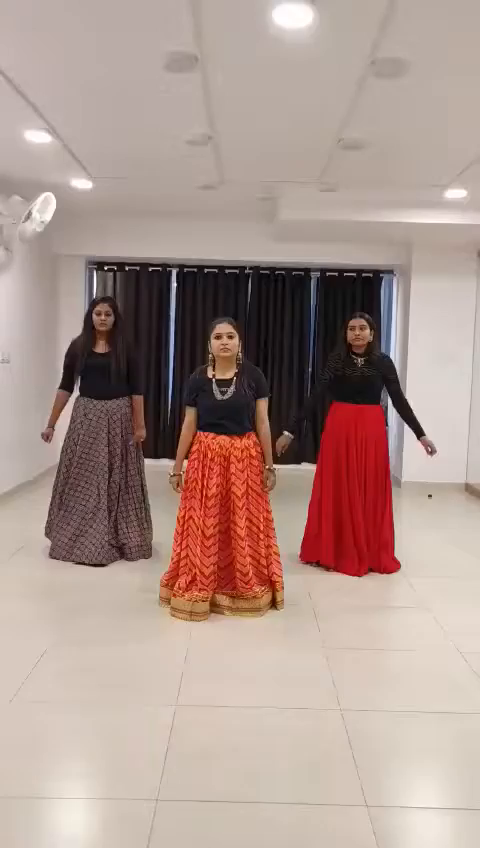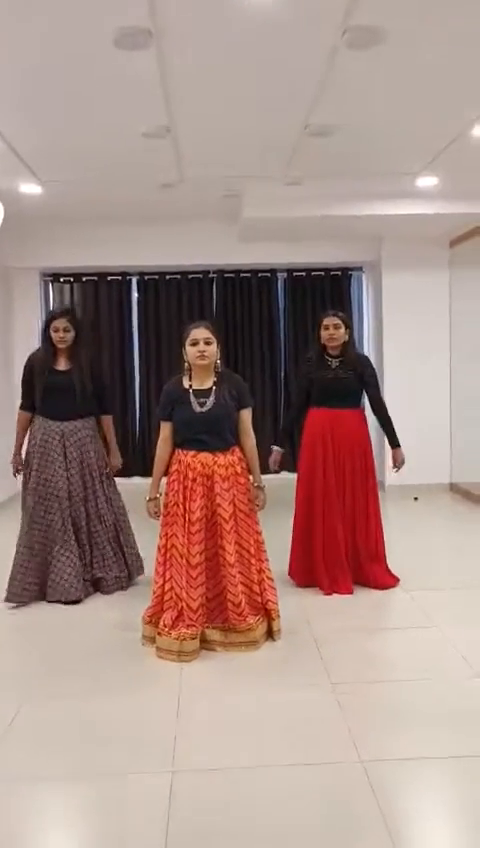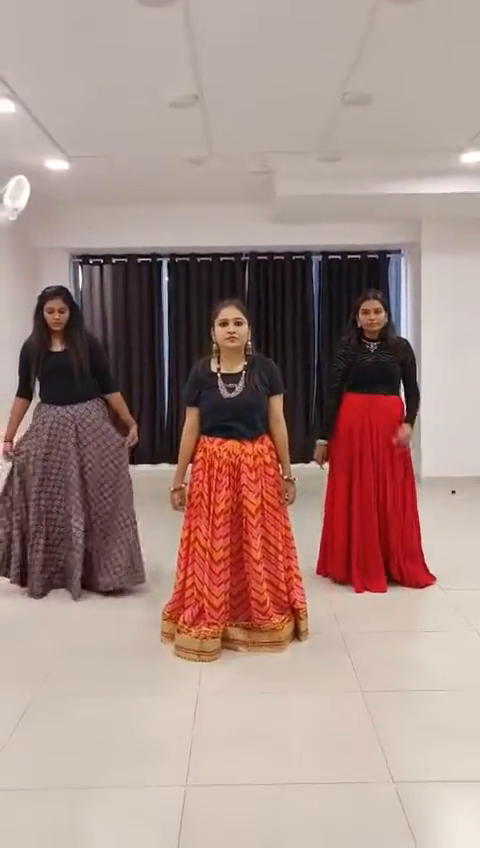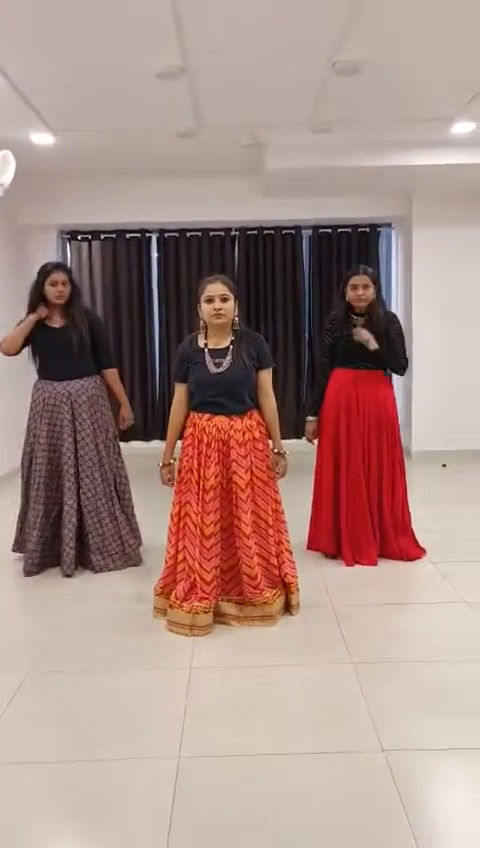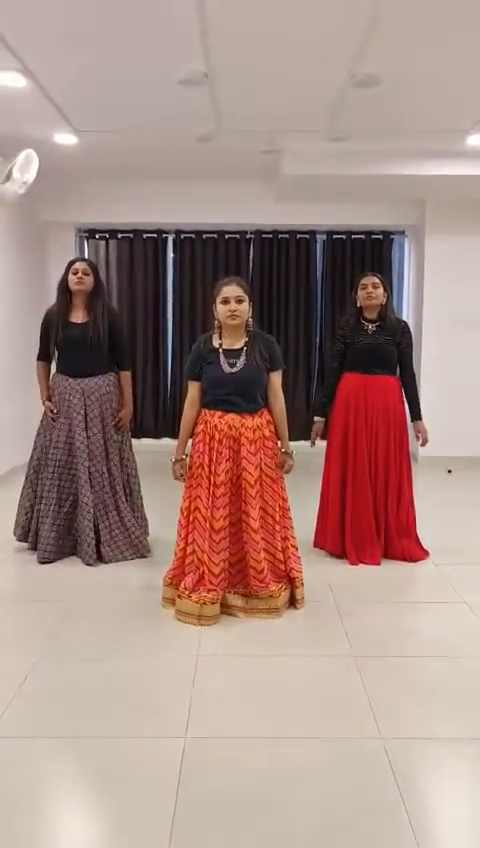
dt=1s
person 1, frame 1
left shoulder: (253, 376)
right shoulder: (198, 379)
left elbow: (262, 422)
right elbow: (189, 425)
left wrist: (269, 465)
right wrist: (177, 467)
left hip: (244, 458)
right hip: (207, 458)
left knee: (244, 524)
right knee: (204, 524)
left ankle: (243, 587)
right ankle: (199, 587)
person 1, frame 2
left shoulder: (234, 385)
right shoulder: (173, 390)
left elbow: (247, 435)
right elbow: (165, 442)
left wrist: (257, 481)
right wrist: (153, 490)
left hip: (229, 476)
right hip: (186, 478)
left knee: (232, 549)
right knee: (187, 551)
left ankle: (235, 618)
right ankle: (186, 622)
person 1, frame 3
left shoulder: (265, 369)
right shoulder: (200, 373)
left elbow: (277, 423)
right elbow: (190, 428)
left wrist: (287, 473)
right wrist: (178, 480)
left hip: (258, 466)
right hip: (212, 467)
left knee: (259, 544)
right knee: (211, 546)
left ankle: (261, 617)
right ankle: (208, 620)
person 1, frame 4
left shoulder: (253, 343)
right shoulder: (188, 349)
left elbow: (266, 397)
right elbow: (179, 404)
left wrist: (278, 447)
right wrist: (166, 456)
left hip: (247, 441)
right hip: (202, 443)
left knee: (249, 519)
right knee: (202, 521)
left ankle: (252, 591)
right ankle: (200, 594)
person 1, frame 5
left shoulder: (265, 345)
right shoulder: (202, 348)
left elbow: (276, 398)
right elbow: (192, 402)
left wrist: (285, 446)
right wrist: (179, 452)
left hip: (257, 439)
right hip: (213, 440)
left knee: (257, 515)
right knee: (212, 516)
left ankle: (257, 584)
right ankle: (207, 587)
person 2, frame 1
left shoulder: (125, 348)
right shoulder: (78, 347)
left elbow: (136, 389)
right elbow: (66, 386)
left wrist: (140, 424)
right wrist: (51, 423)
left hip: (119, 417)
right hip: (87, 417)
left knee: (119, 480)
right knee: (83, 479)
left ankle: (123, 539)
right ankle: (78, 539)
person 2, frame 2
left shoulder: (88, 364)
right shoulder: (35, 363)
left elbow: (104, 408)
right elbow: (26, 408)
left wrist: (113, 449)
right wrist: (18, 450)
left hip: (83, 440)
right hip: (45, 441)
left knee: (88, 507)
right knee: (45, 511)
left ankle: (96, 572)
right ankle: (41, 579)
person 2, frame 3
left shoulder: (87, 343)
right shoulder: (32, 347)
left elbow: (108, 386)
left wrist: (130, 423)
left hip: (89, 424)
right hip: (50, 427)
left knee: (96, 497)
right knee: (49, 499)
left ankle: (102, 570)
right ankle: (49, 570)
person 2, frame 4
left shoulder: (86, 318)
right shoulder: (34, 325)
left elbow: (106, 363)
left wrist: (123, 403)
right wrist: (34, 317)
left hip: (87, 400)
right hip: (49, 403)
left knee: (92, 473)
right knee: (49, 474)
left ankle: (100, 545)
right ankle: (48, 546)
person 2, frame 5
left shoulder: (107, 315)
right shoulder: (54, 316)
left elbow: (123, 362)
right elbow: (43, 359)
left wrist: (127, 404)
right wrist: (45, 396)
left hip: (102, 396)
right hip: (65, 397)
left knee: (104, 469)
right knee: (60, 468)
left ankle: (111, 536)
right ankle: (58, 537)
person 3, frame 1
left shoulder: (383, 362)
right shoulder: (336, 360)
left elbow: (398, 399)
right elbow: (317, 395)
left wrist: (420, 433)
right wrist: (291, 429)
left hip: (371, 429)
right hip: (339, 428)
left knee: (371, 492)
right knee: (335, 490)
left ankle: (372, 554)
right ankle: (335, 552)
person 3, frame 2
left shoulder: (360, 363)
right shoulder: (312, 364)
left elbow: (377, 403)
right elbow: (298, 406)
left wrist: (395, 444)
right wrist: (279, 445)
left hip: (353, 436)
right hip: (318, 437)
left knee: (356, 503)
right knee: (320, 503)
left ankle: (365, 568)
right ankle: (323, 569)
person 3, frame 3
left shoulder: (401, 347)
right shoulder: (347, 347)
left elbow: (413, 392)
right elbow: (333, 392)
left wrist: (408, 422)
right wrist: (323, 437)
left hip: (390, 427)
right hip: (352, 425)
left knee: (392, 498)
right knee: (353, 496)
left ankle: (399, 565)
right ankle: (355, 565)
person 3, frame 4
left shoulder: (388, 320)
right shoulder: (335, 322)
left elbow: (401, 364)
right elbow: (323, 368)
left wrist: (375, 346)
right wrist: (313, 414)
left hip: (377, 400)
right hip: (340, 400)
left knee: (381, 471)
right knee: (341, 471)
left ankle: (388, 538)
right ankle: (344, 539)
person 3, frame 5
left shoulder: (399, 328)
right shoulder: (346, 328)
left elbow: (407, 373)
right elbow: (334, 372)
left wrist: (417, 417)
right wrist: (321, 415)
left hip: (387, 404)
right hip: (350, 403)
left knee: (388, 472)
right knee: (351, 472)
left ankle: (393, 540)
right ankle: (351, 539)
